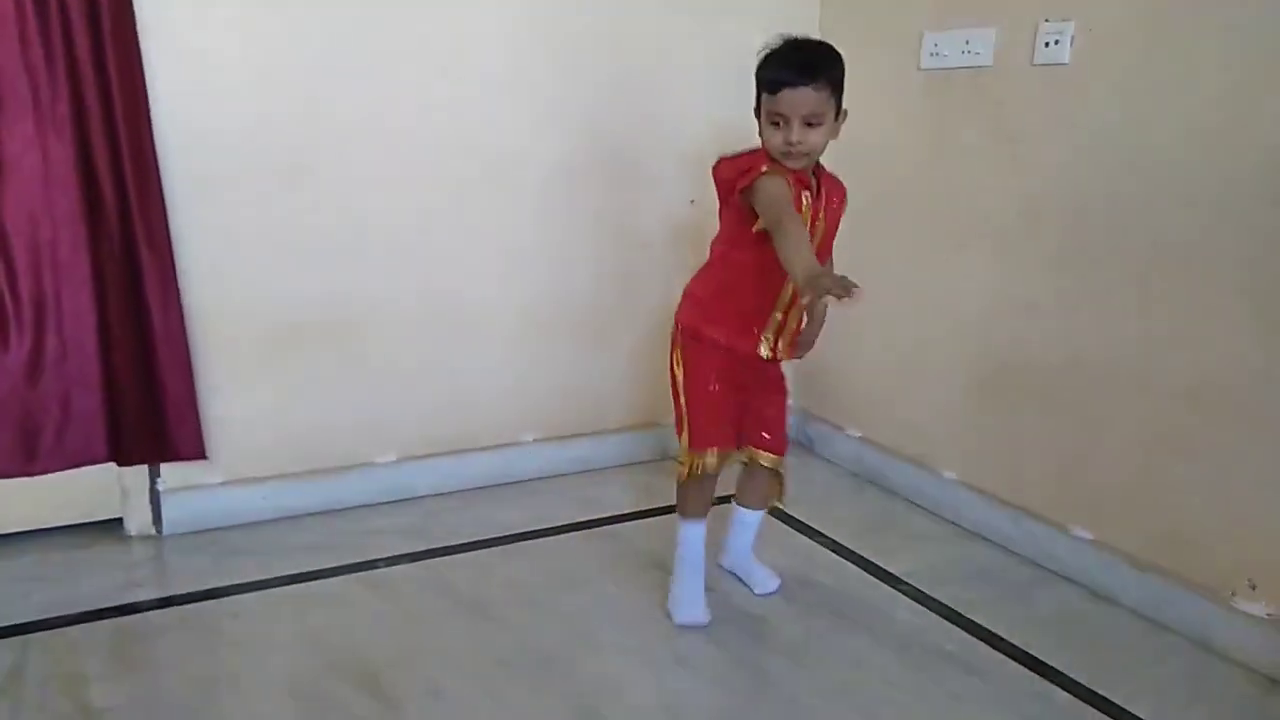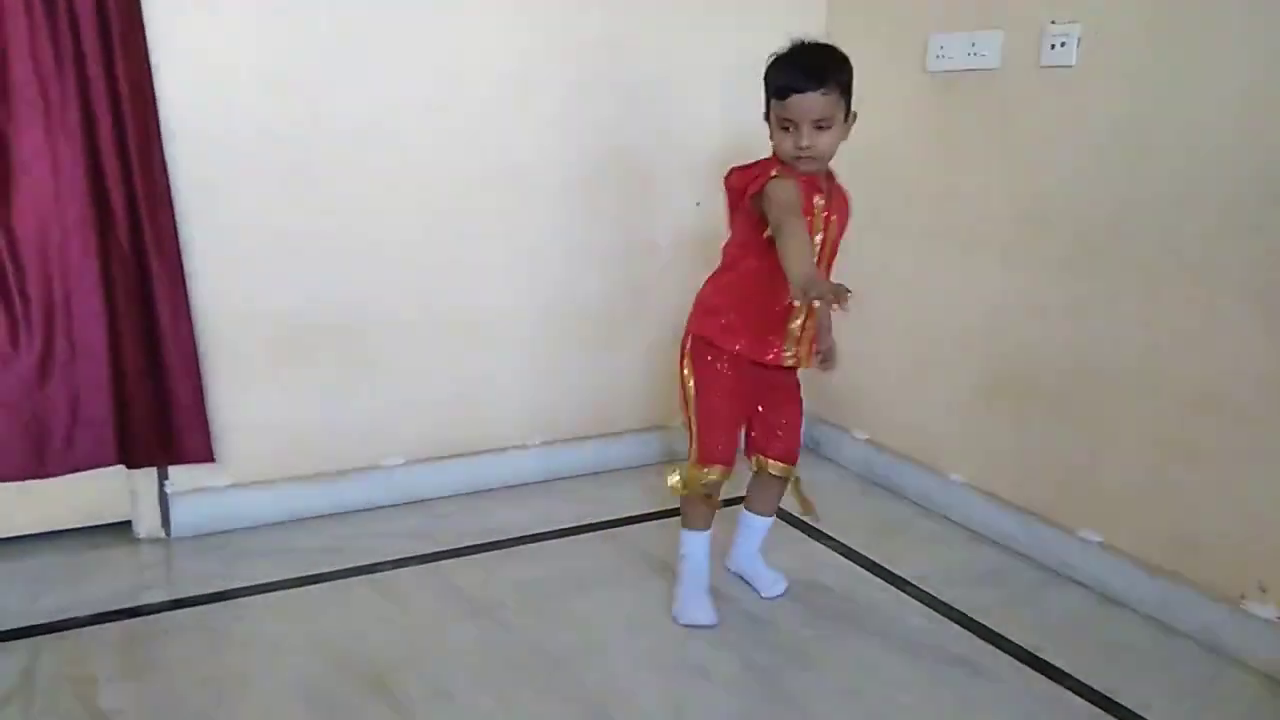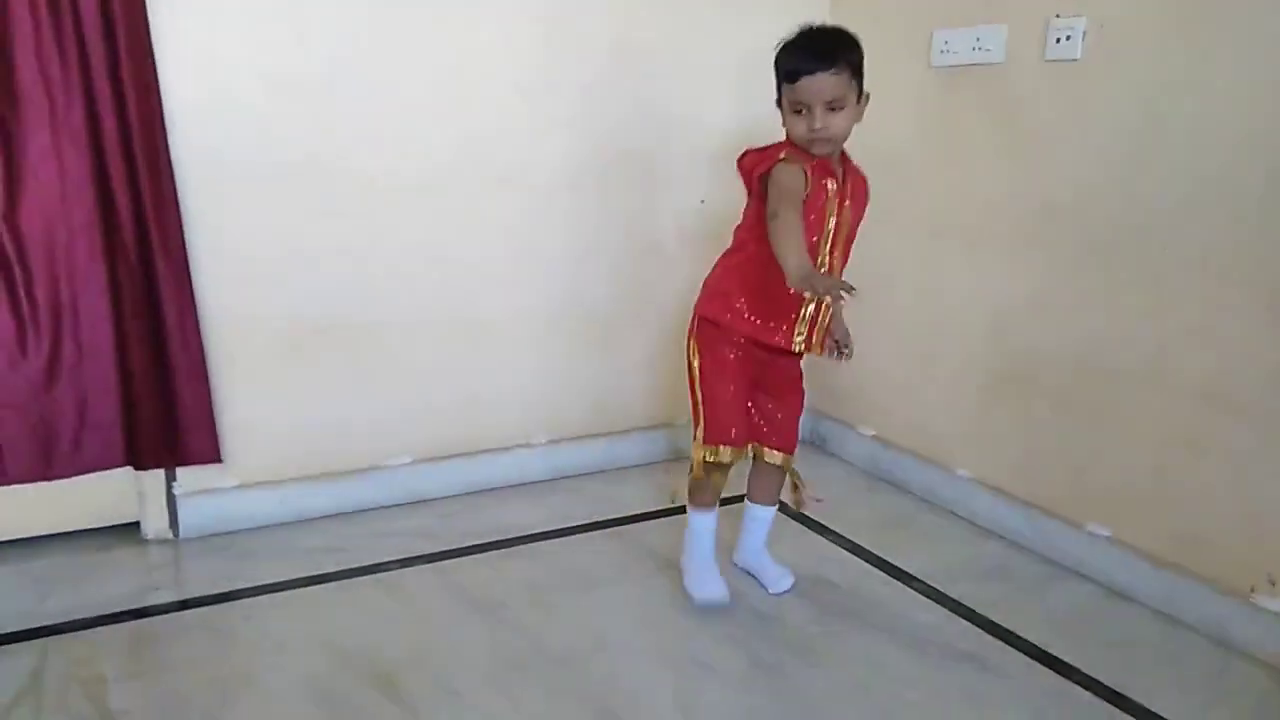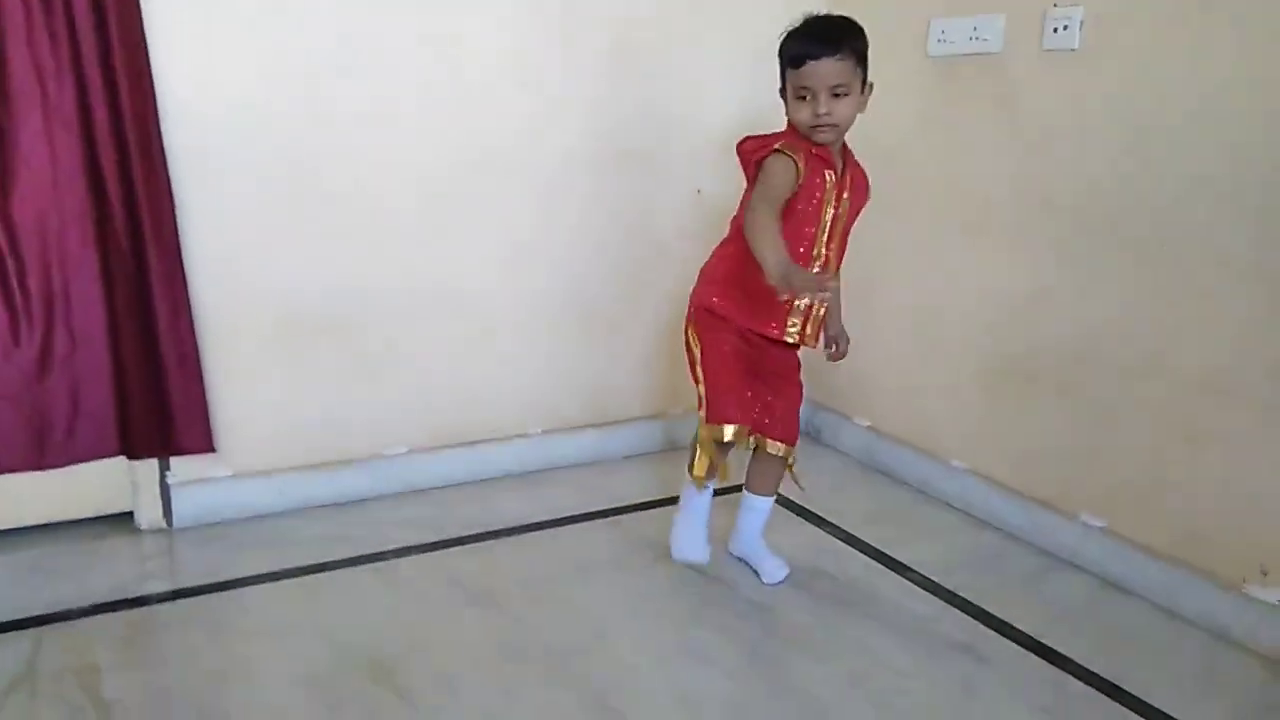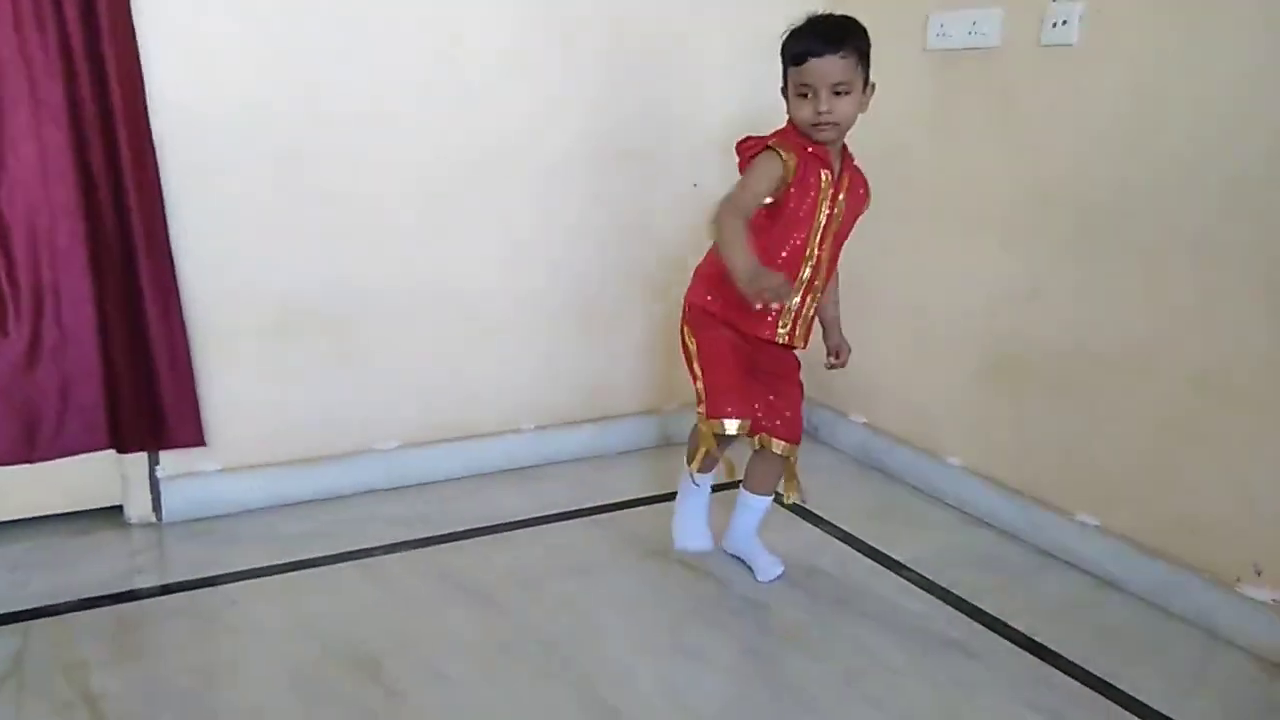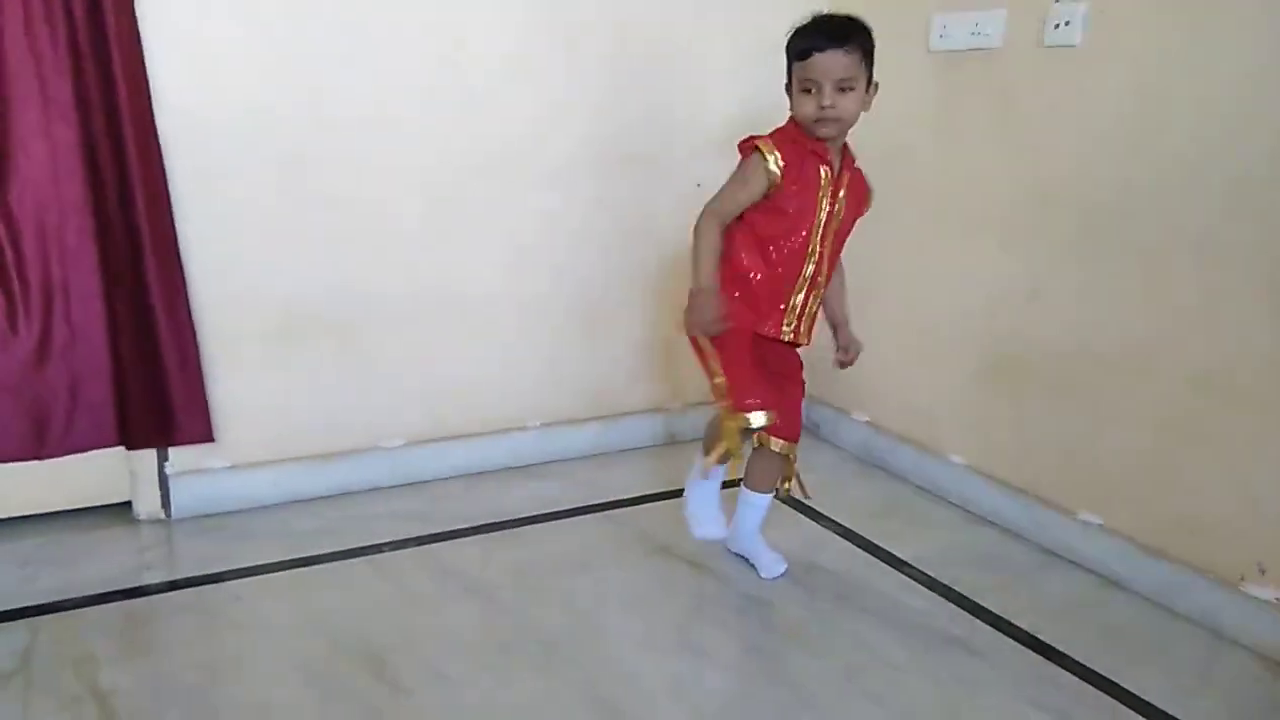
dt=0.1s
person 1, frame 1
left shoulder: (830, 190)
right shoulder: (761, 178)
right elbow: (784, 225)
left wrist: (805, 321)
right wrist: (811, 277)
left hip: (766, 344)
right hip: (709, 334)
left knee: (769, 451)
right knee: (707, 451)
left ankle: (739, 550)
right ankle: (688, 573)
person 1, frame 2
left shoulder: (836, 198)
right shoulder: (774, 183)
right elbow: (788, 230)
left wrist: (822, 330)
right wrist: (809, 282)
left hip: (779, 355)
right hip: (721, 343)
left knee: (780, 459)
right knee: (711, 462)
left ankle: (745, 554)
right ankle: (692, 574)
person 1, frame 3
left shoulder: (854, 184)
right shoulder: (787, 167)
right elbow: (782, 221)
left wrist: (835, 320)
right wrist: (797, 276)
left hip: (786, 341)
right hip: (729, 326)
left knee: (779, 445)
right knee: (720, 441)
left ankle: (752, 547)
right ankle: (701, 550)
person 1, frame 4
left shoulder: (854, 178)
right shoulder: (783, 158)
right elbow: (760, 213)
left wrist: (831, 318)
right wrist: (779, 270)
left hip: (782, 331)
right hip: (725, 314)
left knee: (780, 435)
right knee: (725, 423)
left ankle: (748, 536)
right ankle: (693, 509)
person 1, frame 5
left shoulder: (854, 185)
right shoulder: (778, 157)
right elbow: (729, 217)
left wrist: (832, 329)
right wrist: (751, 274)
left hip: (779, 332)
right hip: (720, 316)
left knee: (782, 433)
right knee: (727, 417)
left ankle: (742, 534)
right ankle: (692, 492)
person 1, frame 6
left shoulder: (855, 184)
right shoulder: (773, 156)
right elbow: (712, 218)
left wrist: (841, 327)
right wrist: (704, 290)
left hip: (783, 330)
right hip: (728, 316)
left knee: (782, 433)
right knee: (749, 411)
left ankle: (746, 531)
right ankle: (704, 481)
